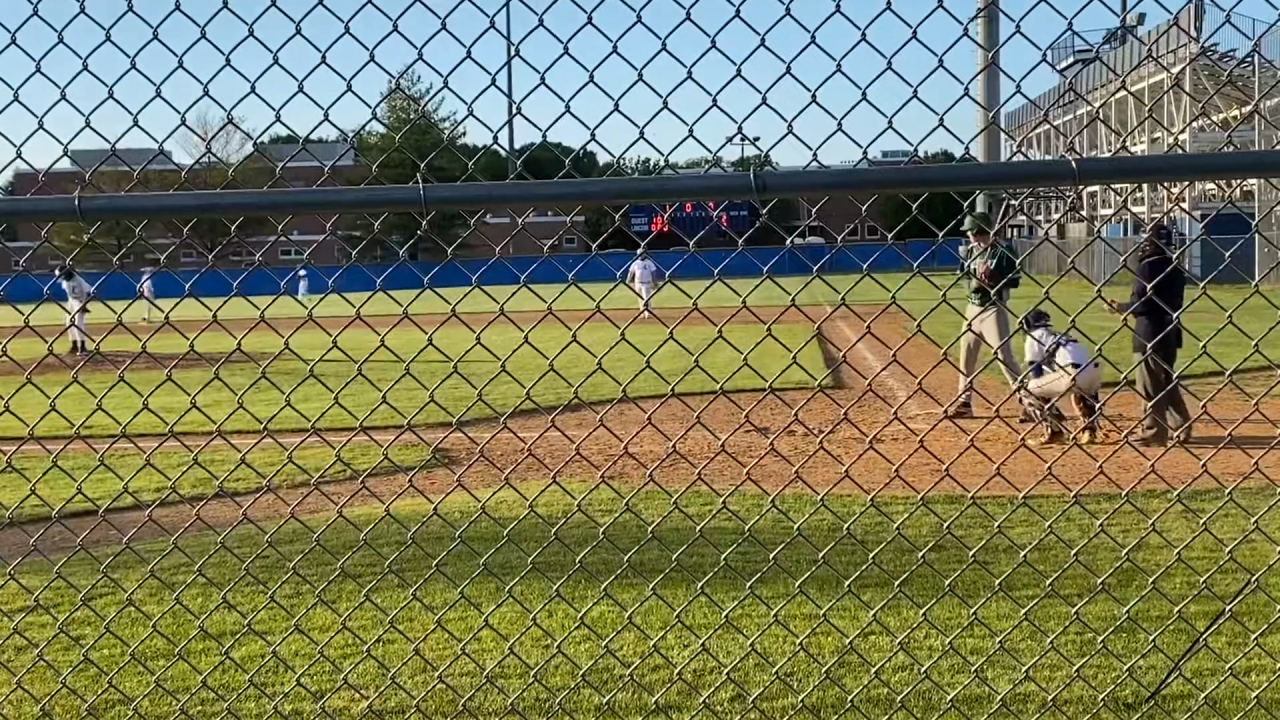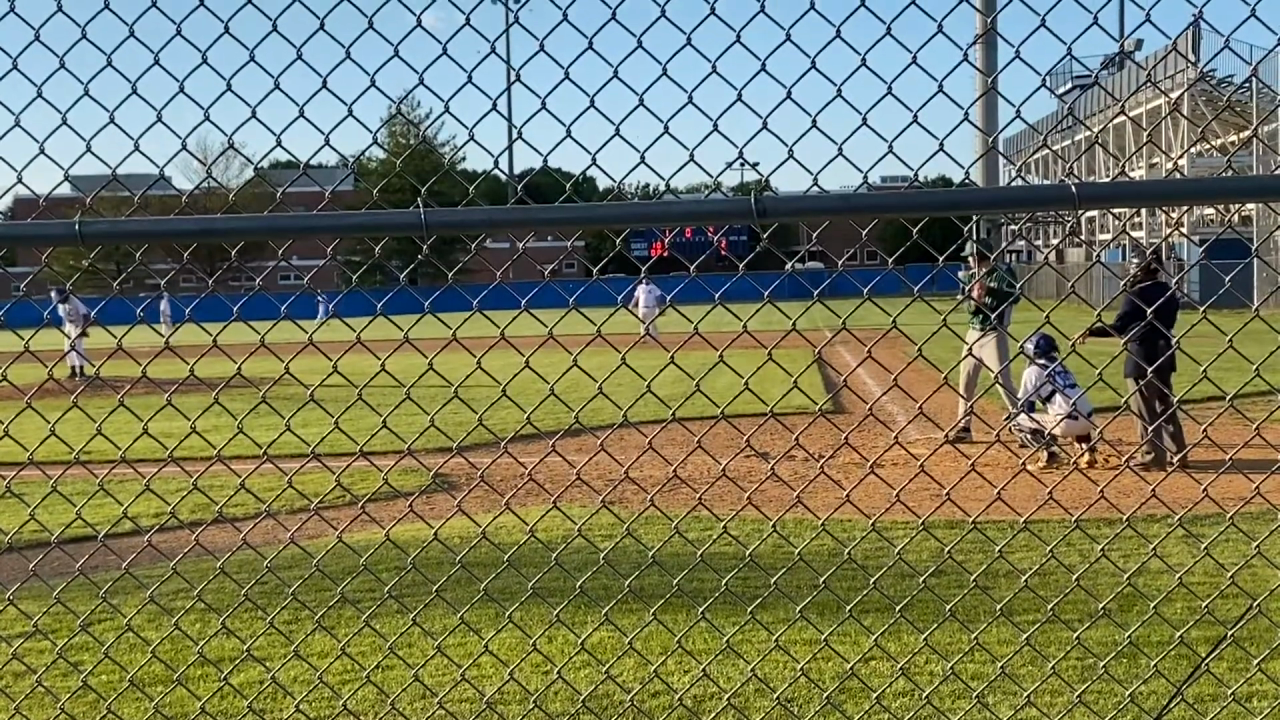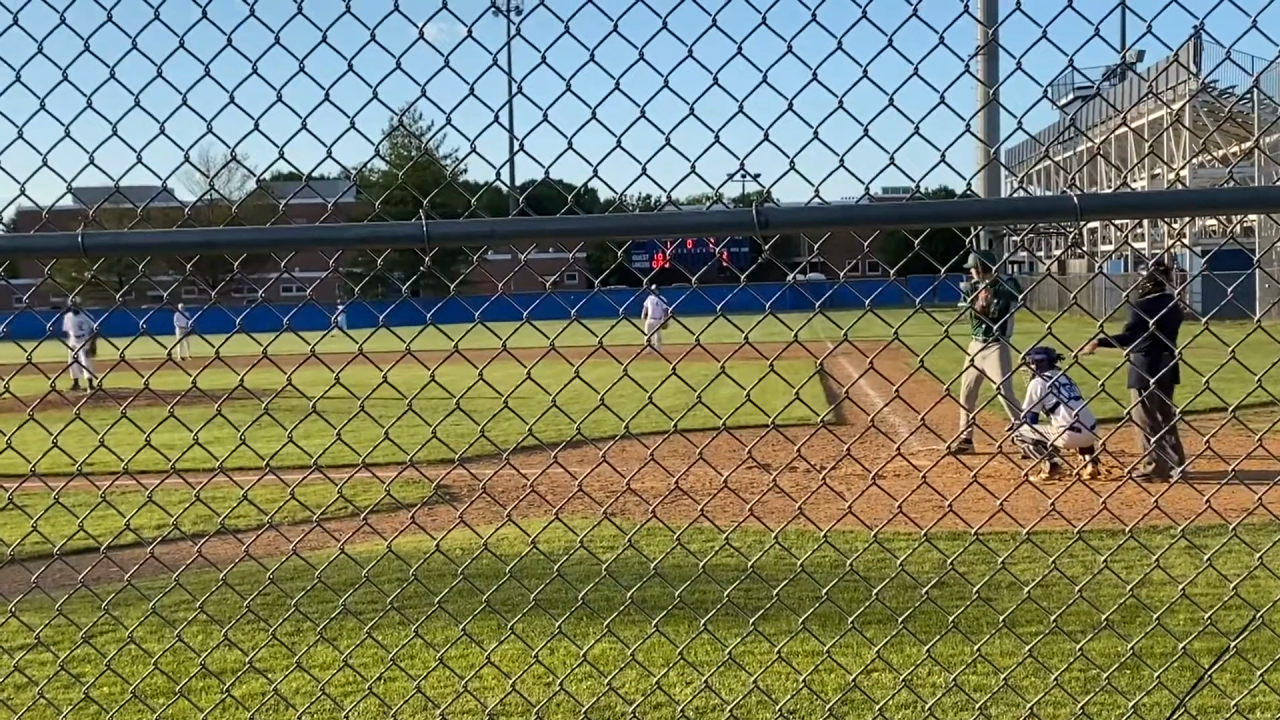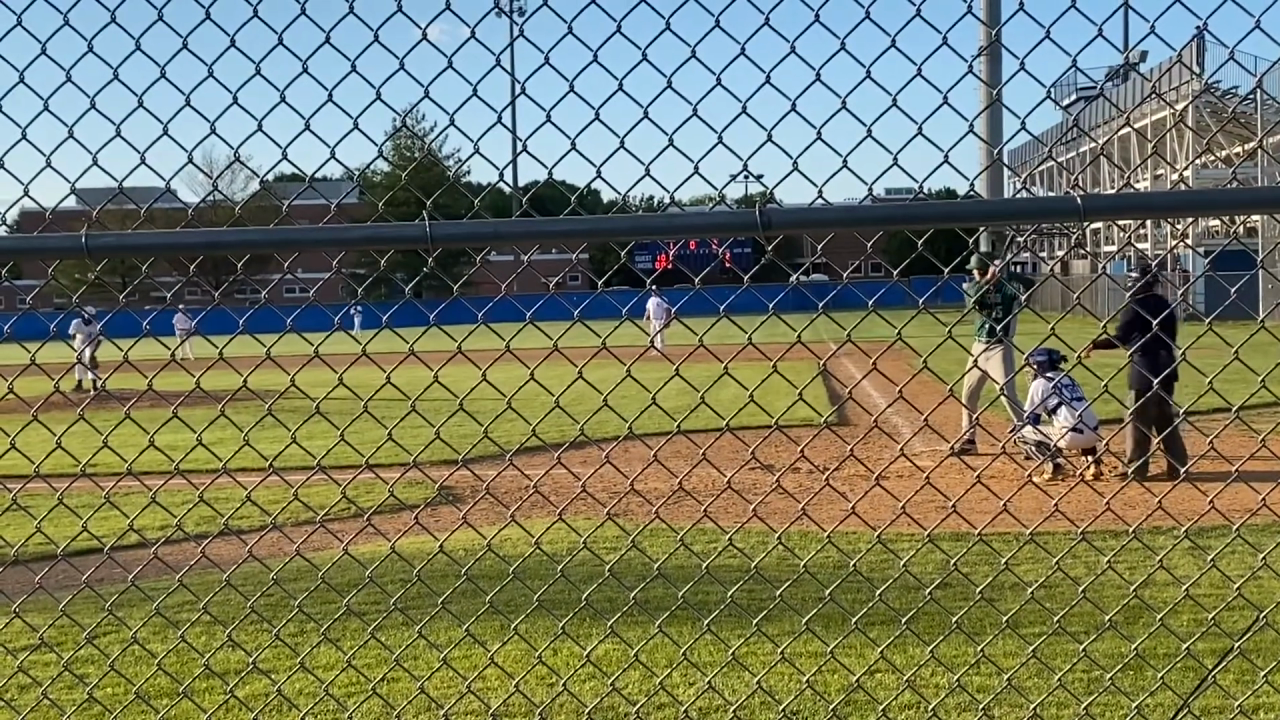
dt=0.7s
person 1, frame 1
left shoulder: (1147, 268)
right shoulder: (1176, 268)
left elbow: (1140, 305)
right elbow: (1176, 302)
left wrist: (1117, 307)
left hip: (1149, 331)
right hip: (1170, 329)
left knee: (1150, 385)
right knee: (1168, 381)
left ankle: (1154, 432)
right ankle: (1181, 428)
person 1, frame 2
left shoulder: (1135, 294)
right shoulder: (1169, 292)
left elbow: (1119, 327)
right elbow: (1169, 323)
left wrist: (1090, 332)
left hip: (1142, 354)
right hip: (1164, 353)
left knee: (1145, 409)
right knee: (1166, 405)
left ankle: (1152, 457)
right ankle: (1176, 453)
person 1, frame 3
left shoulder: (1142, 305)
right shoulder: (1174, 305)
left elbow: (1128, 337)
left wrist: (1098, 341)
left hip: (1146, 365)
right hip: (1168, 365)
left knee: (1146, 420)
right knee: (1166, 417)
left ankle: (1155, 468)
right ankle: (1175, 465)
person 1, frame 4
left shoulder: (1135, 306)
right shoulder: (1165, 305)
left elbow: (1121, 338)
right elbow: (1171, 335)
left wrist: (1093, 345)
left hip: (1145, 366)
right hip: (1166, 365)
left knee: (1138, 418)
right knee: (1167, 418)
left ankle: (1135, 468)
right ankle: (1178, 466)
person 2, frame 1
left shoulder: (1003, 251)
right shoulder: (970, 251)
left elbow: (1014, 281)
right elbow: (965, 281)
left wrist: (991, 275)
right wrist: (976, 281)
left hip: (993, 310)
right hip: (972, 308)
left knee: (1004, 356)
right knee: (966, 355)
right ankle: (964, 402)
person 2, frame 2
left shoulder: (1004, 272)
right shoulder: (970, 276)
left elbow: (1014, 297)
right elbow: (969, 308)
left wrist: (988, 290)
right wrist: (974, 300)
left hip: (994, 335)
right hip: (973, 333)
left knee: (1003, 381)
right knee: (966, 381)
right ankle: (963, 427)
person 2, frame 3
left shoulder: (1005, 284)
right shoulder: (971, 287)
left elbow: (1020, 297)
right elbow: (970, 313)
left wrist: (993, 293)
right wrist: (980, 303)
left hip: (997, 346)
right hip: (976, 345)
left knee: (1005, 393)
right knee: (967, 393)
right ankle: (965, 438)
person 2, frame 4
left shoulder: (1008, 286)
right shoulder: (975, 286)
left elbow: (1030, 285)
right elbow: (971, 298)
left wrist: (1004, 274)
right wrist: (988, 280)
left hip: (1000, 347)
right hip: (979, 346)
left knee: (1008, 394)
right knee: (969, 394)
right ankle: (968, 440)
